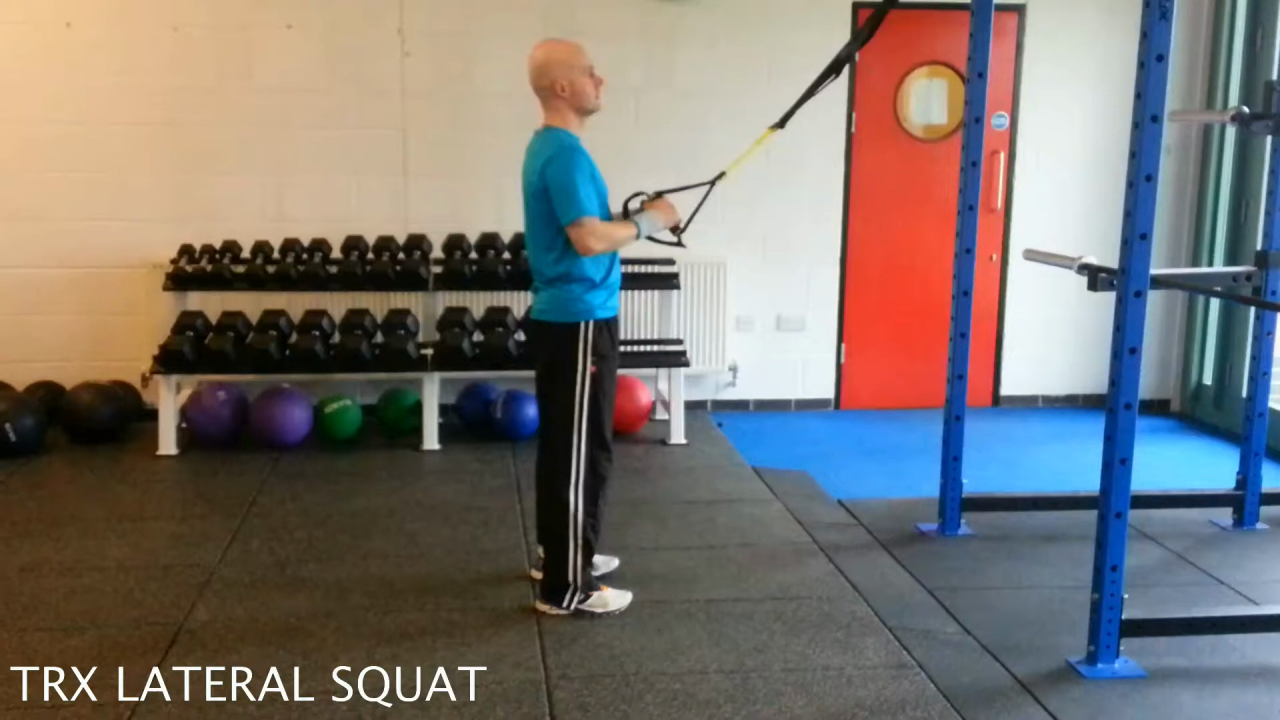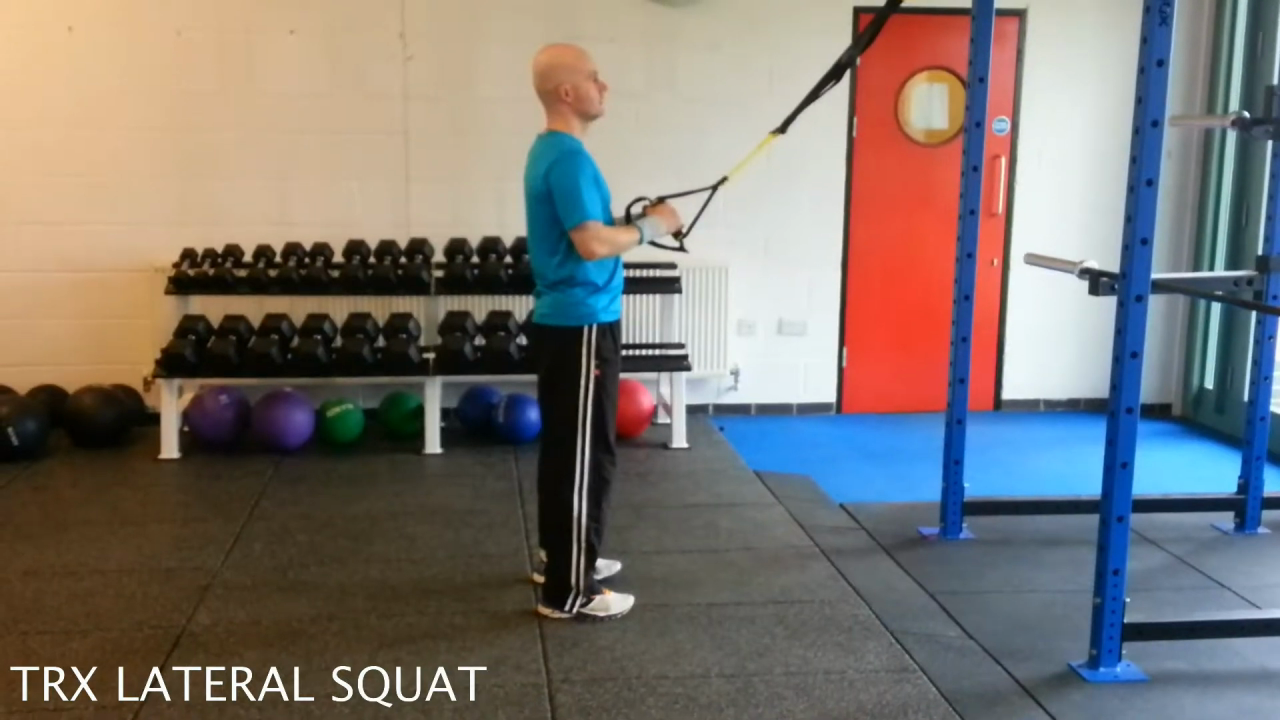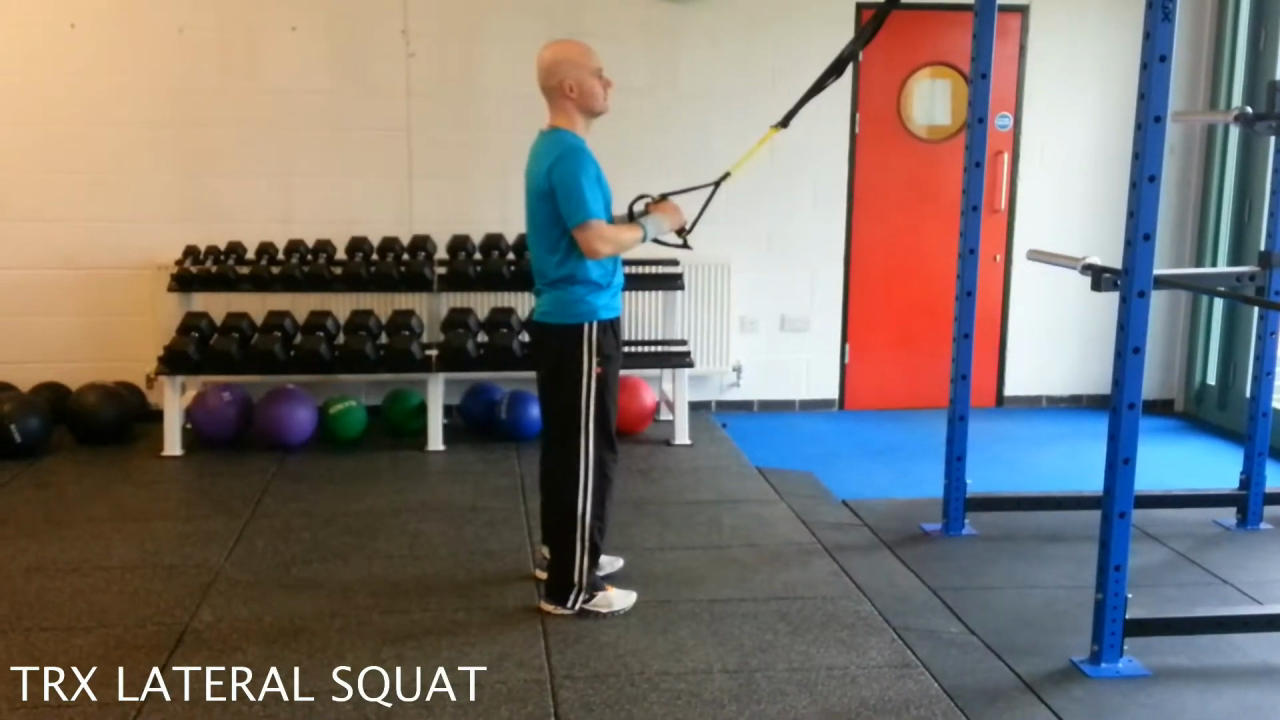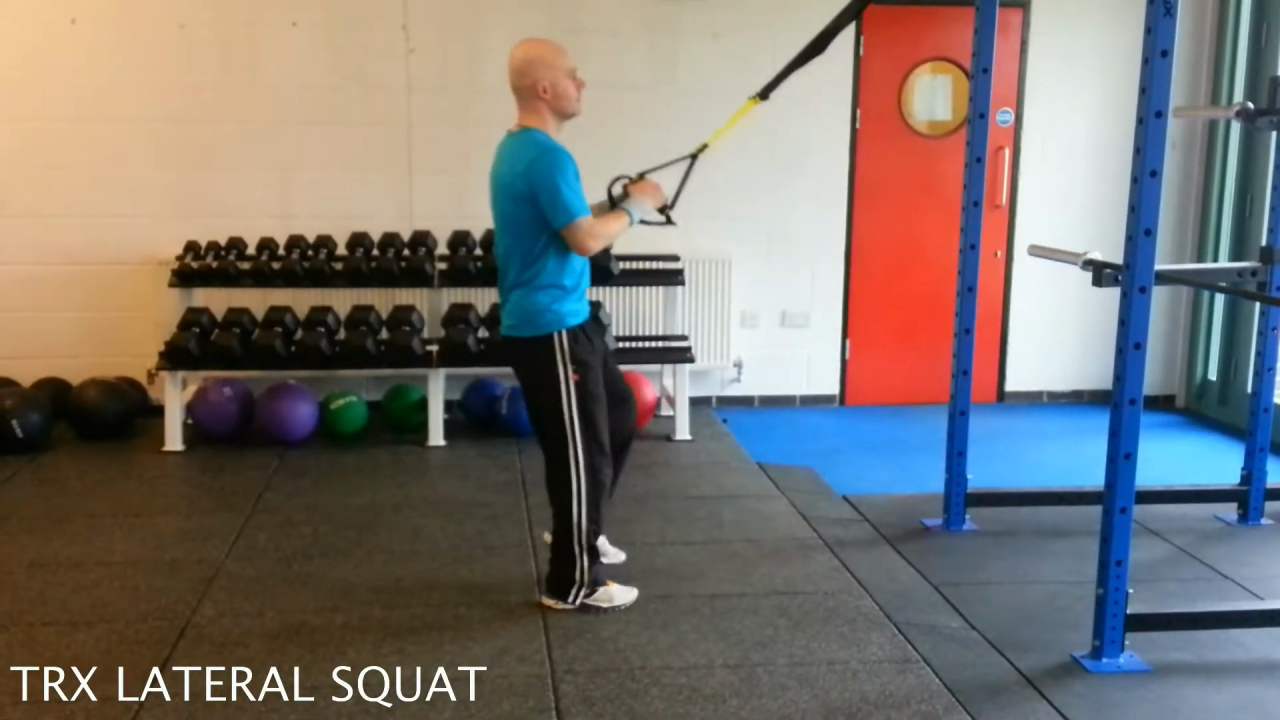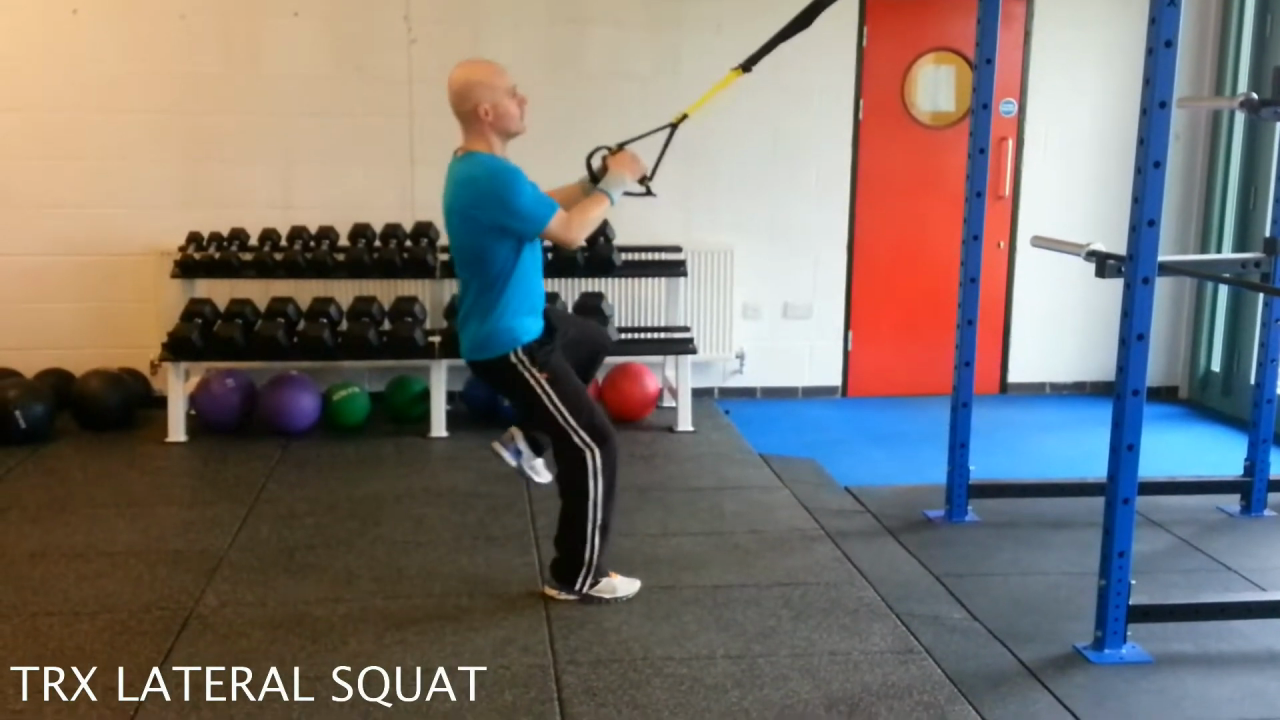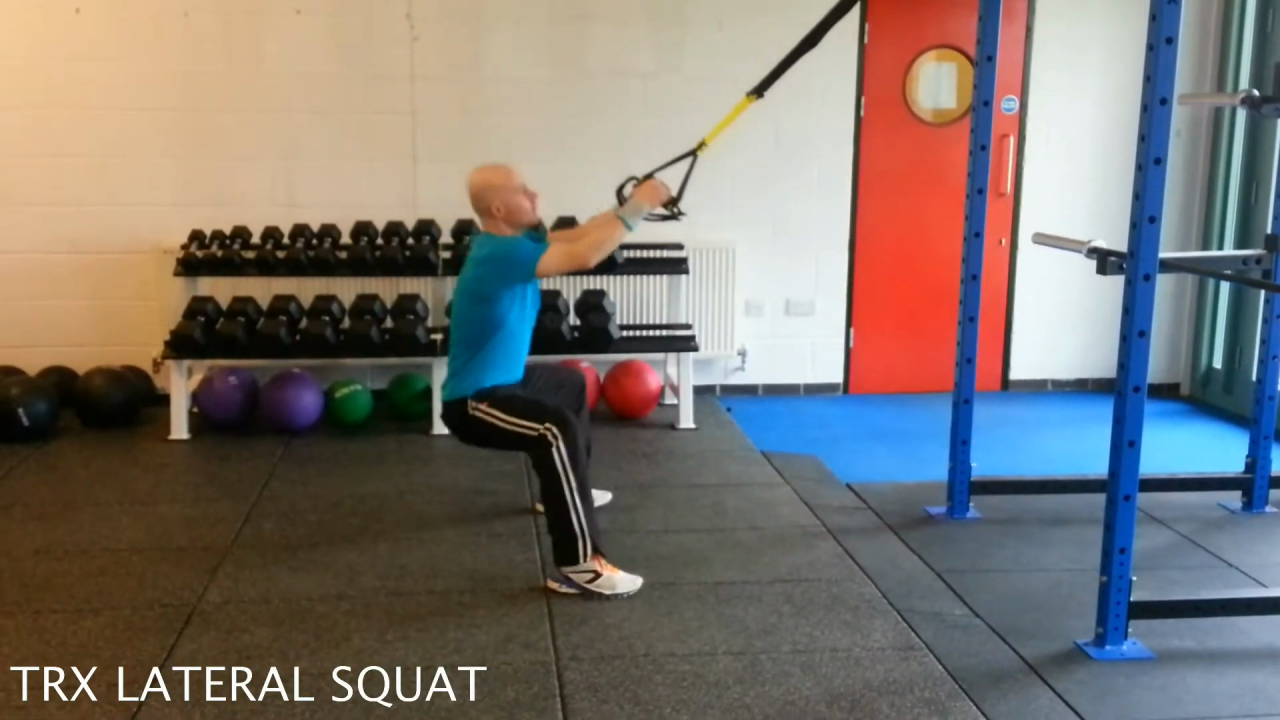
dt=0.7s
person 1, frame 1
left shoulder: (550, 146)
right shoulder: (564, 153)
right elbow: (588, 239)
left wrist: (631, 217)
right wrist: (648, 222)
left hip: (565, 316)
right hip: (578, 322)
left knee: (563, 447)
right knee: (582, 454)
left ankle: (559, 554)
right ankle: (566, 585)
person 1, frame 2
left shoulder: (551, 150)
right shoulder: (568, 157)
right elbow: (591, 244)
left wrist: (634, 222)
right wrist: (650, 226)
left hip: (564, 320)
right hip: (580, 326)
left knee: (565, 450)
right knee: (585, 457)
left ankle: (559, 556)
right ankle: (567, 589)
person 1, frame 3
left shoulder: (553, 147)
right shoulder: (571, 155)
right elbow: (595, 242)
left wrist: (637, 219)
right wrist: (654, 224)
left hip: (562, 318)
right hip: (581, 324)
left knee: (567, 446)
right knee: (589, 455)
left ankle: (561, 553)
right ankle: (570, 586)
person 1, frame 4
left shoulder: (516, 148)
right shoulder: (545, 156)
right elbow: (585, 239)
left wrist: (615, 204)
right wrist: (636, 206)
left hip: (550, 321)
right hip: (551, 330)
left knee: (619, 418)
right knee: (584, 451)
left ankle: (578, 536)
right ankle: (572, 583)
person 1, frame 5
left shoulder: (481, 167)
right shoulder: (489, 178)
left elbow: (543, 206)
right elbow: (569, 231)
left wrist: (597, 178)
right wrist: (616, 183)
left hip: (517, 322)
right hip: (507, 344)
left knee: (592, 340)
right knee: (594, 444)
left ankle: (525, 437)
right ankle: (575, 577)
person 1, frame 6
left shoulder: (511, 242)
right shoulder: (499, 253)
left elbow: (574, 236)
right elbow: (583, 256)
left wrist: (629, 205)
right wrist: (638, 207)
left hip: (500, 380)
right hip: (474, 400)
left knee: (571, 384)
right knee: (559, 431)
left ankle: (565, 491)
right ankle: (578, 566)
